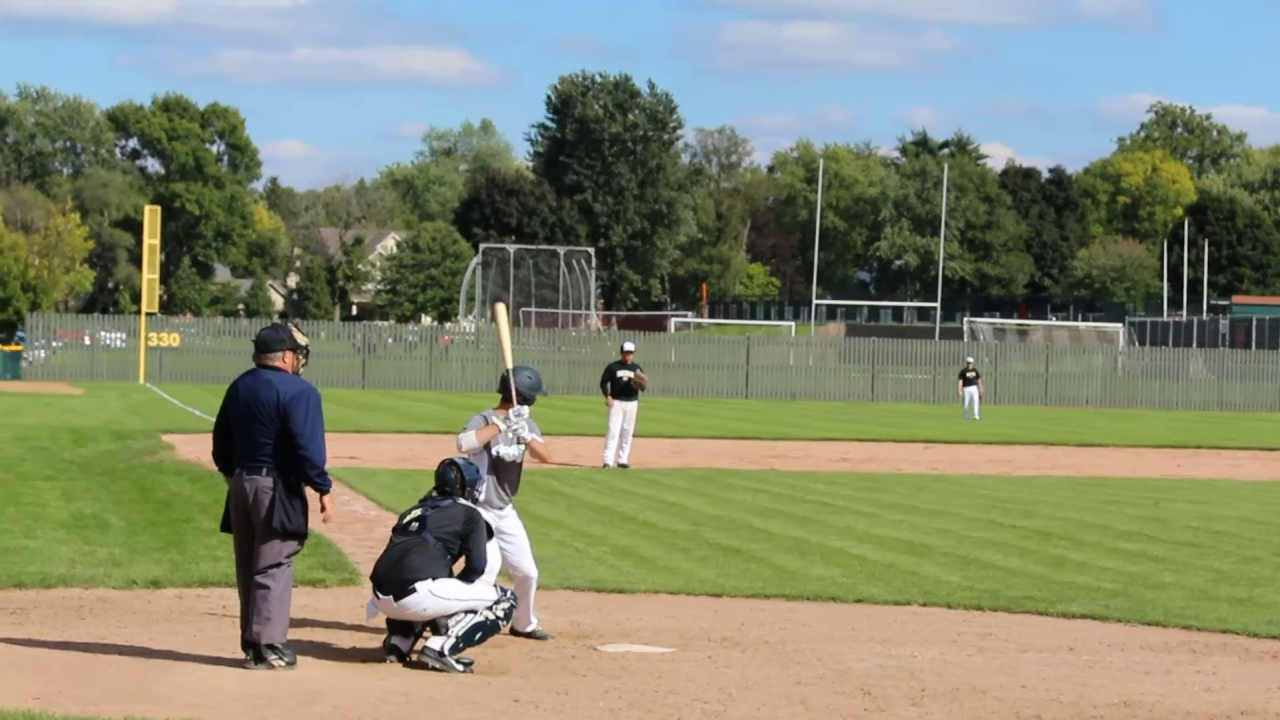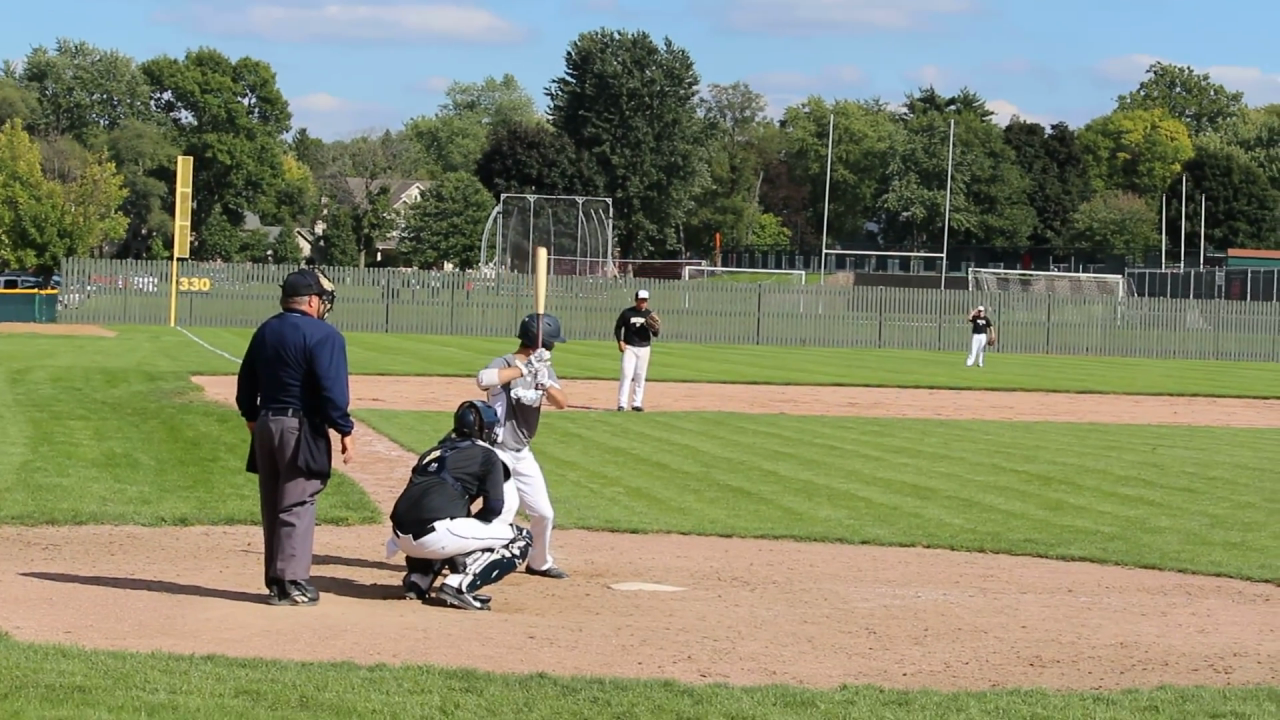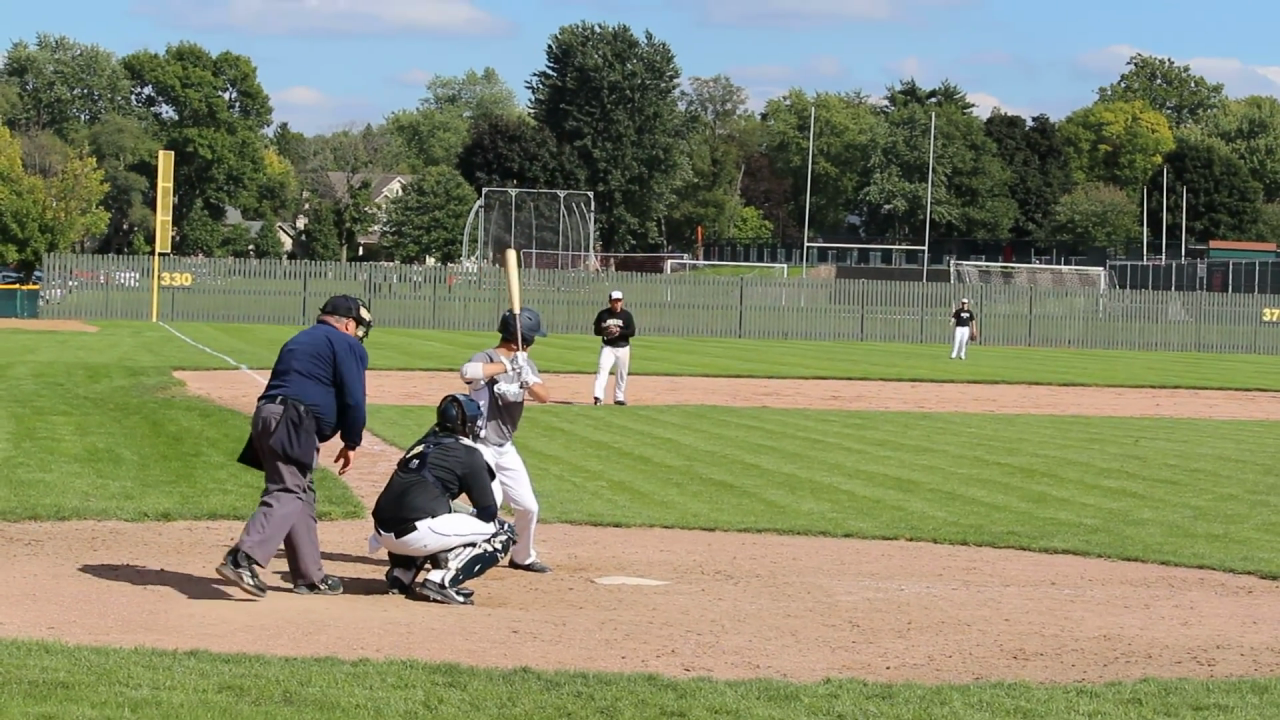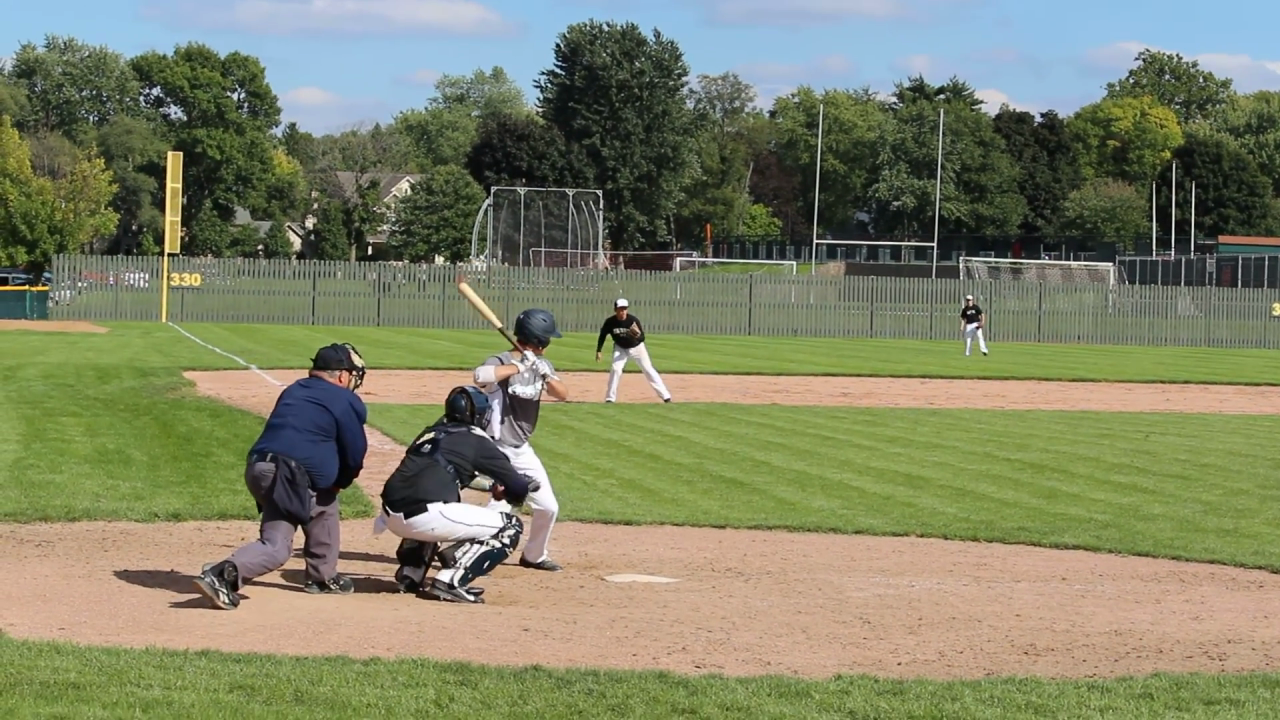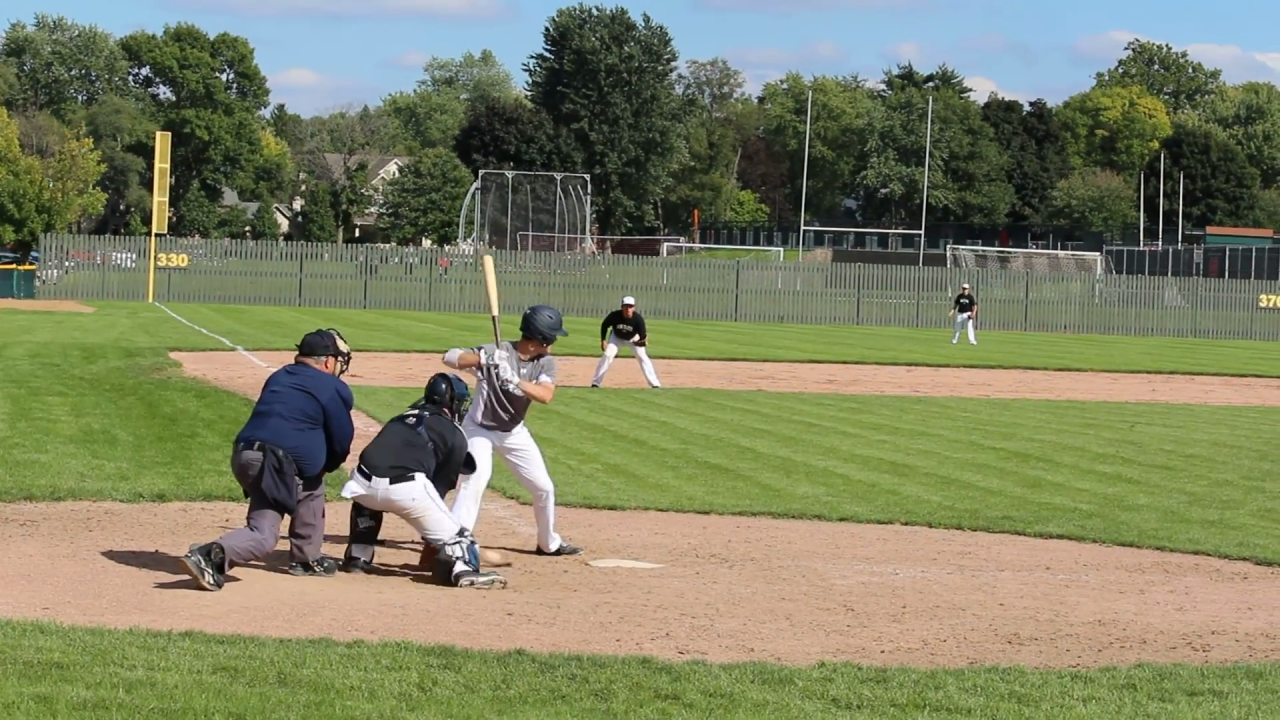
dt=1s
person 1, frame 1
left shoulder: (238, 387)
right shoulder: (298, 390)
left elbow: (221, 438)
right elbow: (308, 446)
right wrist: (322, 489)
left hip: (241, 485)
right hip: (277, 488)
left knee: (248, 567)
right knee: (273, 567)
left ankle: (252, 644)
right ankle: (268, 647)
person 1, frame 2
left shoulder: (265, 331)
right shoulder: (324, 335)
left elbow: (246, 380)
right elbow: (332, 389)
left wrist: (251, 416)
right wrist: (344, 430)
left hip: (266, 426)
right hip: (302, 429)
left knee: (273, 507)
right knee: (297, 506)
left ankle: (276, 579)
right ankle: (289, 583)
person 1, frame 3
left shoulder: (299, 340)
right shoulder: (348, 345)
right elbow: (353, 399)
right wrist: (351, 443)
left hip: (267, 415)
right hip: (293, 422)
left knee: (301, 498)
right knee: (286, 495)
left ankle: (309, 576)
right ankle: (242, 560)
person 1, frame 4
left shoulder: (293, 391)
right shoulder: (347, 402)
right elbow: (354, 456)
left wrist: (330, 482)
right wrist: (339, 483)
left hip: (260, 468)
right hip: (287, 477)
left knee: (324, 503)
right knee: (276, 547)
left ankle: (322, 577)
right ankle: (221, 576)
person 1, frame 5
left shoulder: (278, 377)
right shoulder: (334, 389)
right elbow: (341, 442)
left wrist: (316, 467)
right wrist: (324, 466)
left hip: (244, 455)
right hip: (274, 466)
left knee: (310, 485)
right knee: (263, 535)
left ankle: (307, 558)
right ankle: (208, 556)
person 2, frame 1
left shoulder: (526, 423)
right shoulder: (484, 419)
left elbow: (545, 457)
right elbow: (463, 444)
left wrist: (526, 437)
right wrist: (503, 424)
left hip: (505, 511)
right hip: (478, 511)
left knee: (527, 572)
right knee: (486, 569)
left ankle: (523, 624)
person 2, frame 2
left shoulder: (544, 367)
right shoulder: (504, 363)
left elbow: (561, 403)
right elbow: (483, 380)
left wrist: (545, 383)
right wrist: (525, 368)
left hip: (523, 453)
right hip: (497, 451)
left knee: (543, 512)
left ankle: (539, 562)
person 2, frame 3
left shoulder: (525, 363)
right shoulder: (486, 358)
left elbow: (544, 397)
right elbow: (466, 372)
left wrist: (528, 380)
right wrist: (508, 365)
left hip: (505, 447)
right hip: (479, 446)
left knee: (528, 506)
left ankle: (522, 556)
person 2, frame 4
left shoulder: (540, 364)
right shoulder: (500, 361)
left elbow: (563, 394)
right elbow: (480, 377)
left wrist: (546, 375)
right wrist: (520, 366)
left hip: (522, 449)
right hip: (494, 448)
left knee: (547, 506)
right knee: (502, 506)
left ankle: (533, 555)
right ankle: (456, 552)
person 2, frame 5
left shoulder: (545, 362)
right shoulder: (496, 353)
left elbow: (546, 396)
right elbow: (450, 358)
left wrist: (514, 379)
right wrist: (484, 359)
left hip: (514, 432)
right hip: (480, 429)
left knee: (543, 486)
right knee: (476, 478)
left ankle: (549, 543)
person 3, frame 1
left shoulder: (415, 510)
right shoulder: (469, 514)
right elbow: (477, 566)
right wrist: (455, 587)
left hip: (383, 596)
right hip: (414, 595)
right knee: (504, 600)
left ankle: (398, 642)
right ankle: (441, 649)
person 3, frame 2
left shoulder: (436, 451)
right shoulder: (487, 455)
right elbow: (494, 506)
right wrist: (471, 524)
left hip: (403, 535)
right hip: (433, 534)
right knee: (520, 539)
left ankle: (417, 580)
right ankle: (459, 586)
person 3, frame 3
left shoulder: (423, 445)
right shoulder: (468, 453)
right elbow: (488, 512)
left hip: (385, 531)
right hip: (415, 533)
right knee: (502, 533)
left ankle: (400, 575)
right ankle: (442, 582)
person 3, frame 4
left shoulder: (430, 433)
right shoulder: (478, 442)
right elbow: (517, 487)
left hip: (392, 515)
right hip: (423, 516)
right knee: (509, 528)
left ankle: (410, 574)
right ankle: (450, 581)
person 3, frame 5
left shoulder: (404, 416)
right shoulder: (454, 435)
right elbow: (441, 485)
left hip: (366, 480)
right hip: (407, 486)
right knee: (453, 536)
left ankle: (358, 558)
right ankle: (464, 569)
